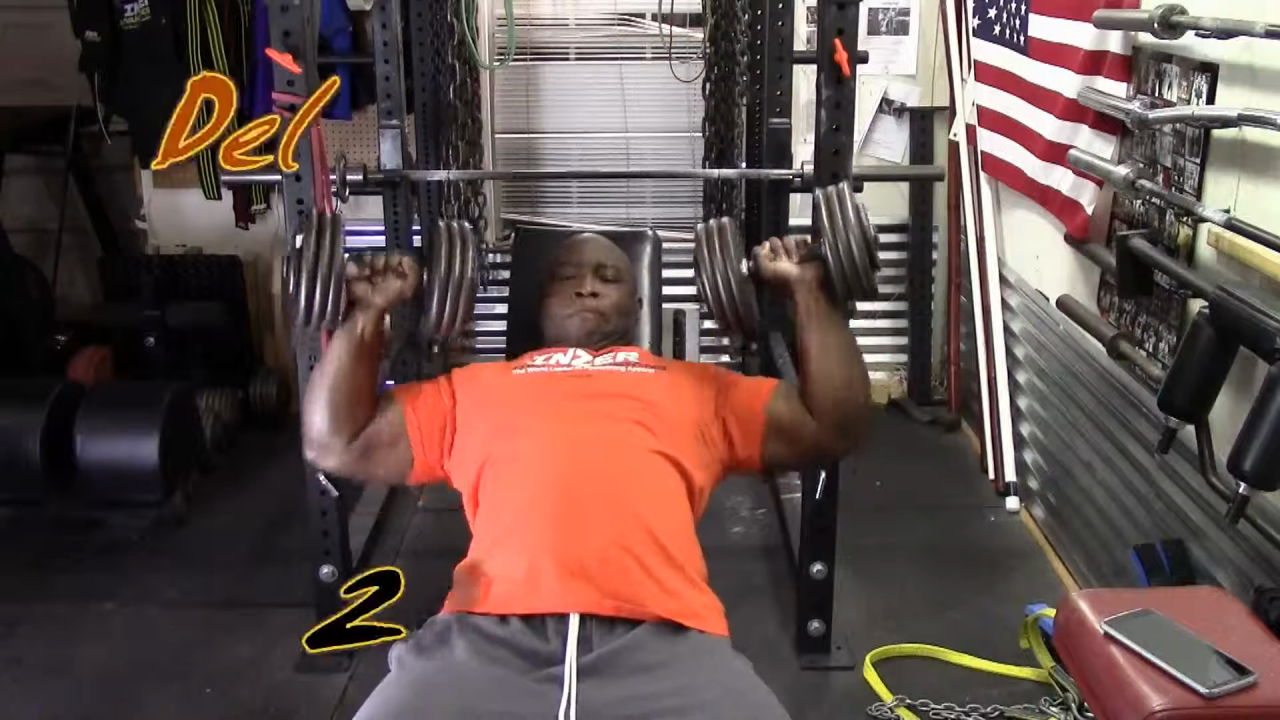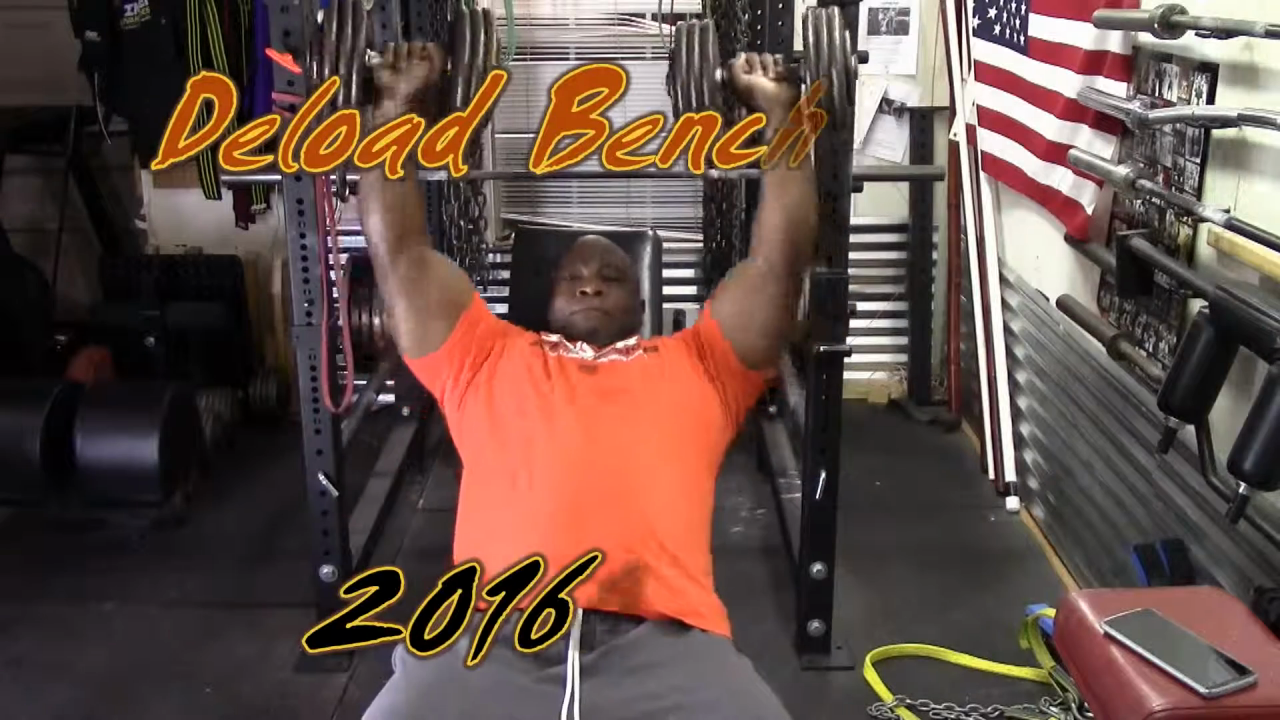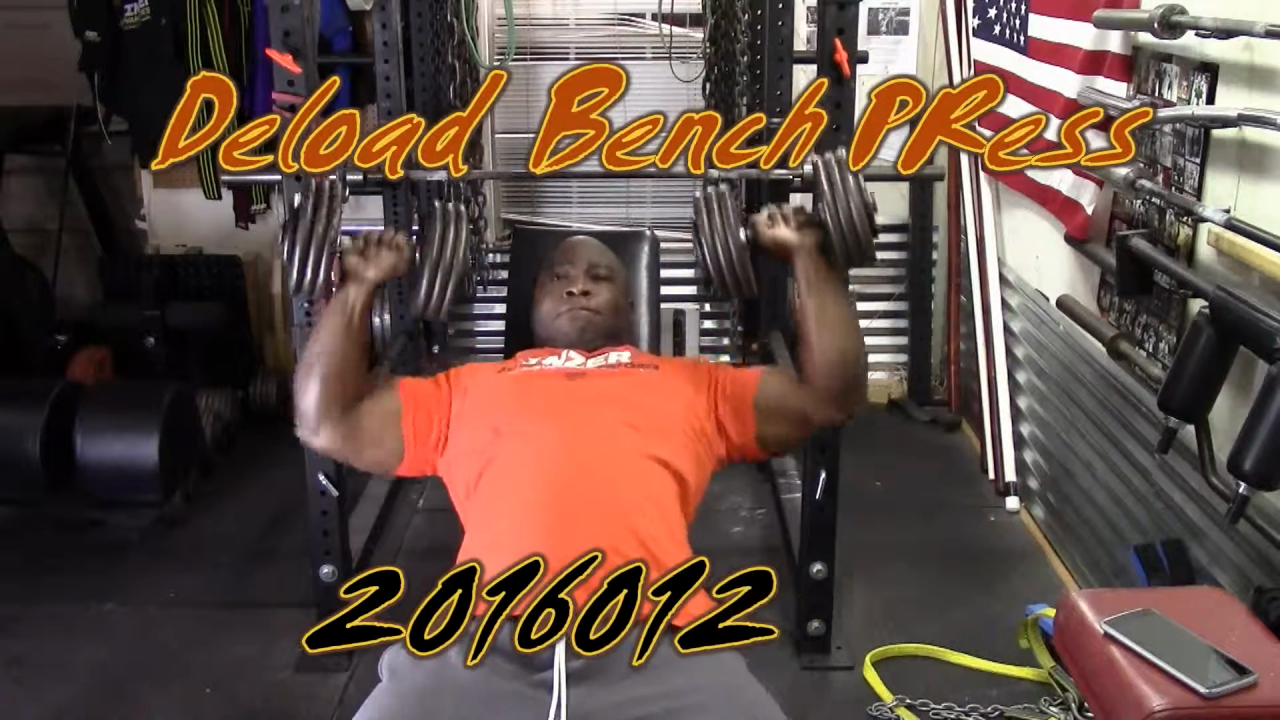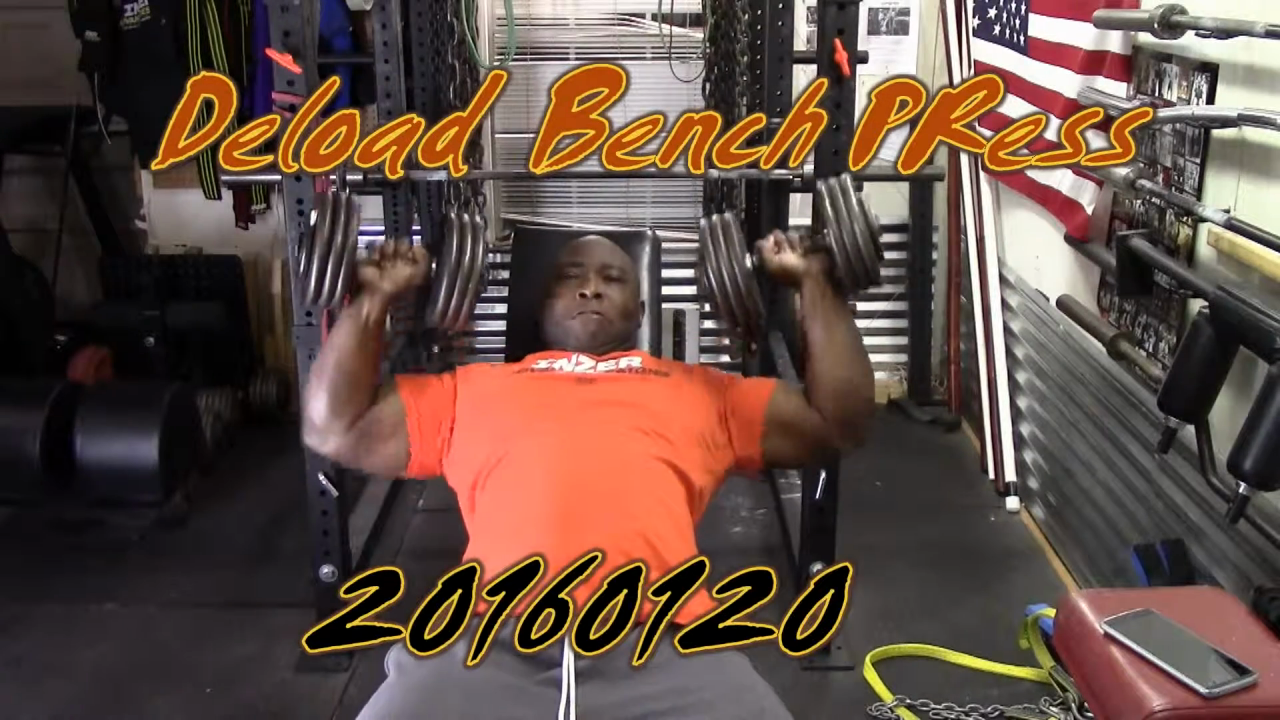
dt=0.5s
person 1, frame 1
left shoulder: (697, 389)
right shoulder: (473, 388)
left elbow: (834, 425)
right elbow: (335, 443)
left wrist: (808, 288)
right wrist: (366, 314)
left hip: (658, 638)
right hip: (492, 634)
person 1, frame 2
left shoulder: (696, 371)
right shoulder: (488, 364)
left elbow: (779, 255)
right elbow: (399, 248)
left wrist: (776, 107)
right wrist: (396, 104)
left hip: (660, 635)
right hip: (492, 635)
person 1, frame 3
left shoulder: (691, 382)
right shoulder: (469, 387)
left elbow: (830, 397)
right elbow: (327, 424)
left wrist: (805, 257)
right wrist: (358, 287)
left hip: (654, 645)
right hip: (485, 642)
person 1, frame 4
left shoulder: (697, 389)
right shoulder: (476, 387)
left elbow: (838, 423)
right elbow: (333, 429)
left wrist: (812, 282)
right wrist: (372, 301)
left hip: (659, 644)
right hip: (493, 640)
